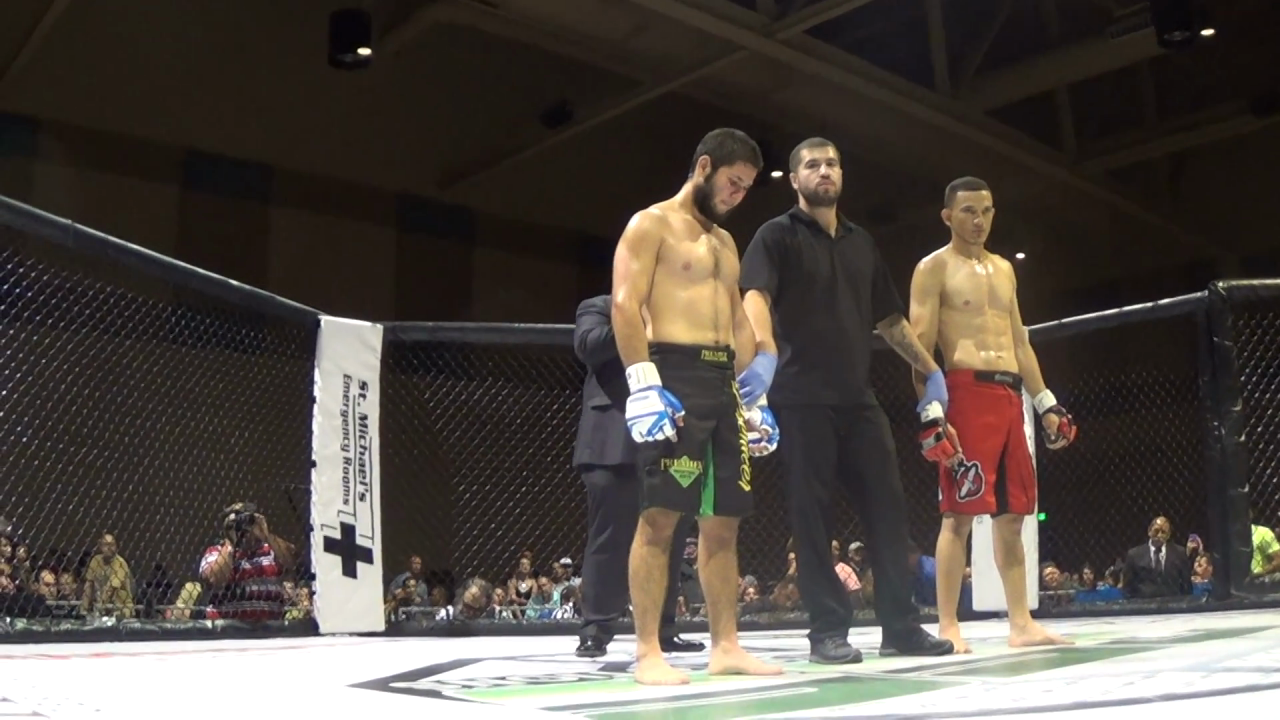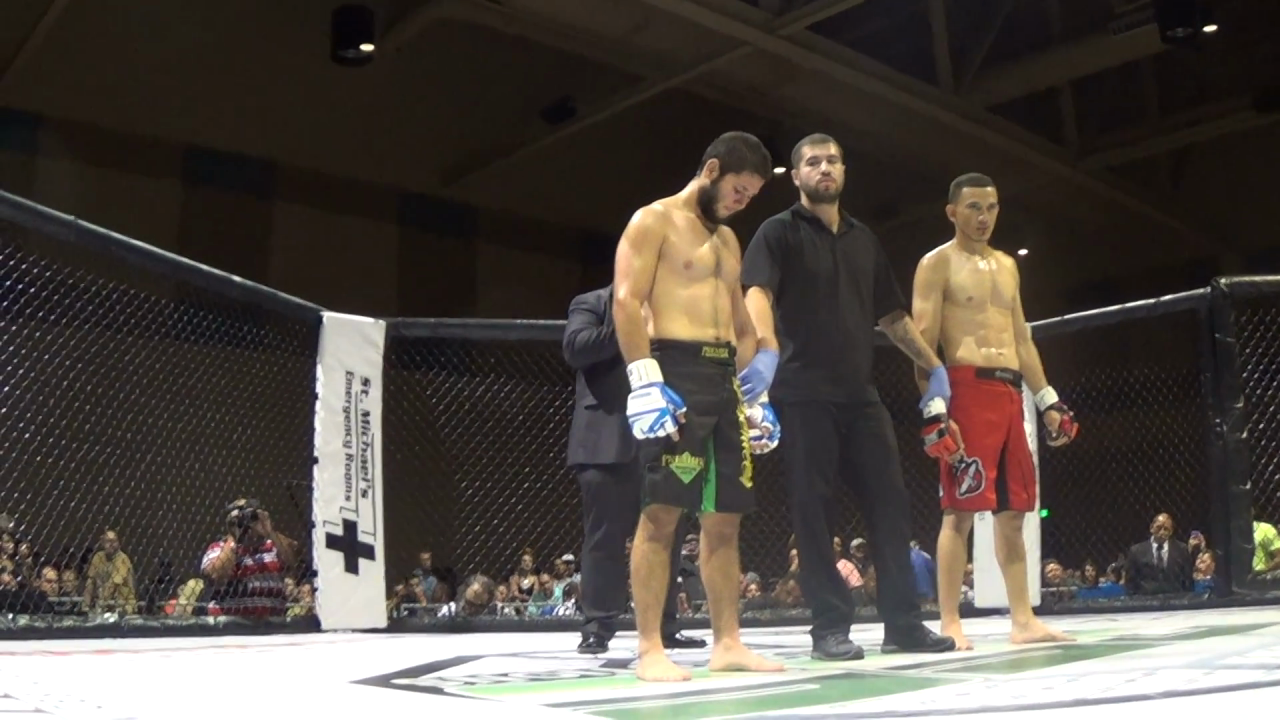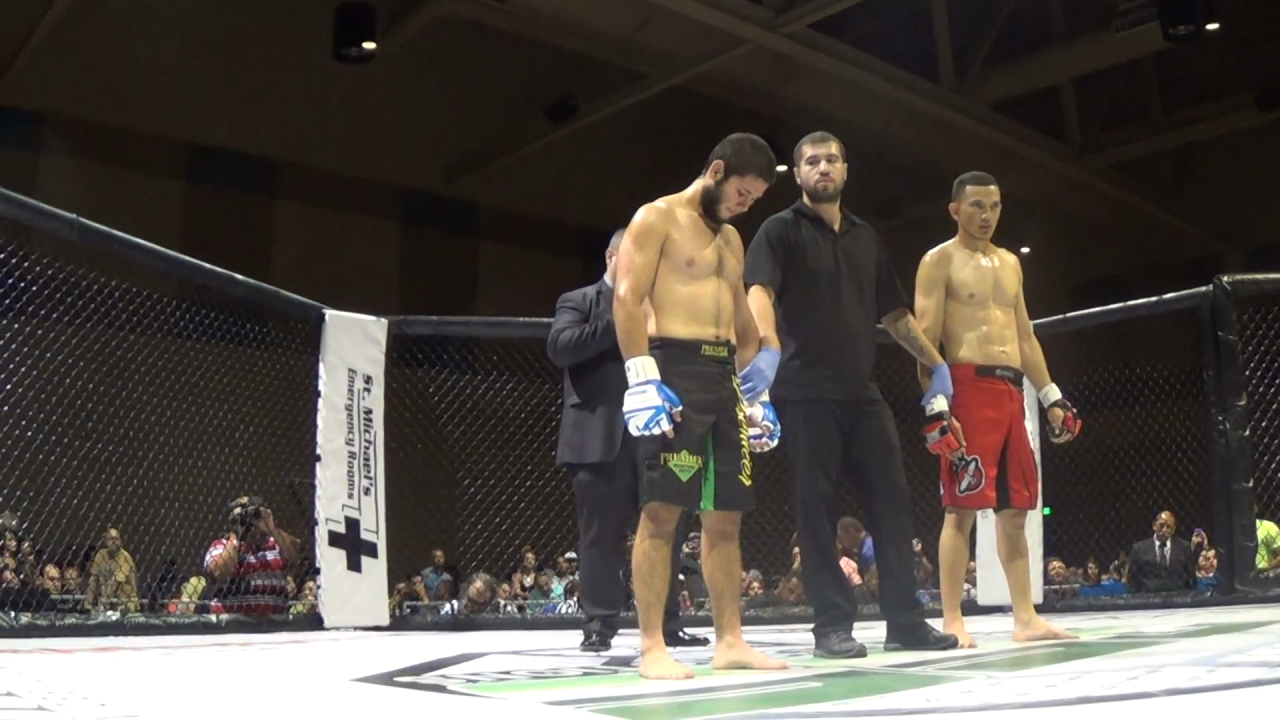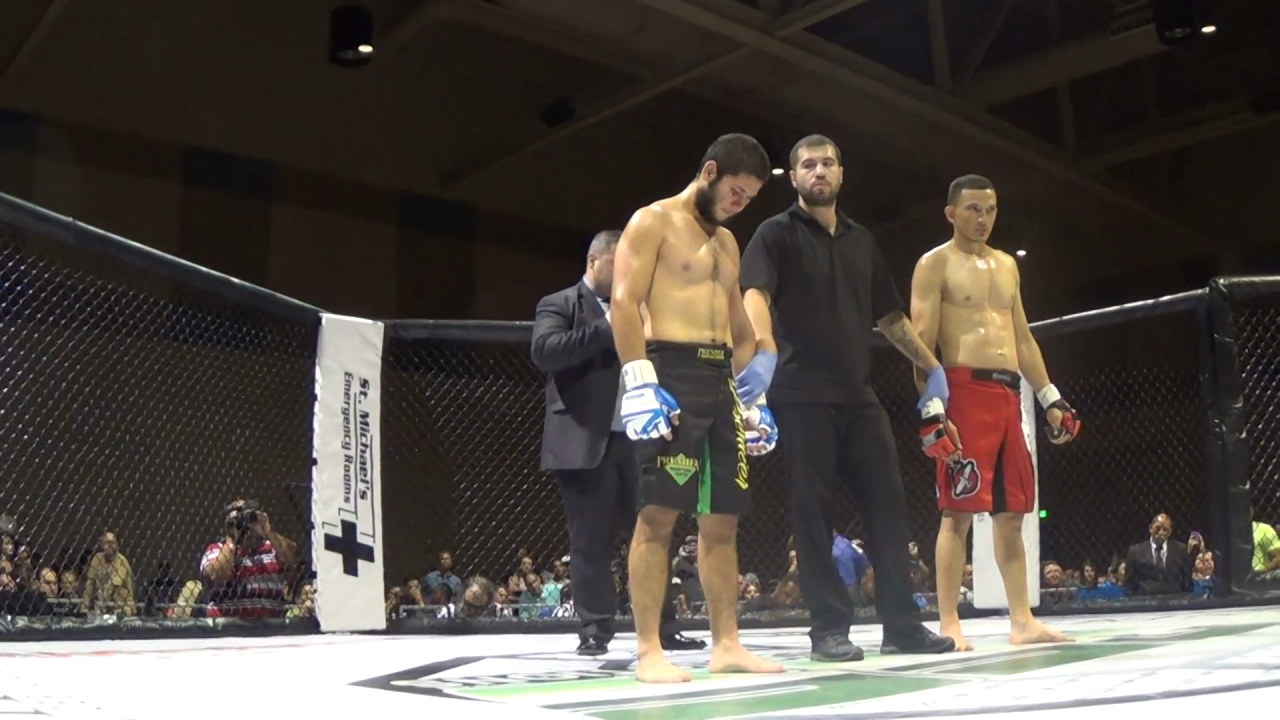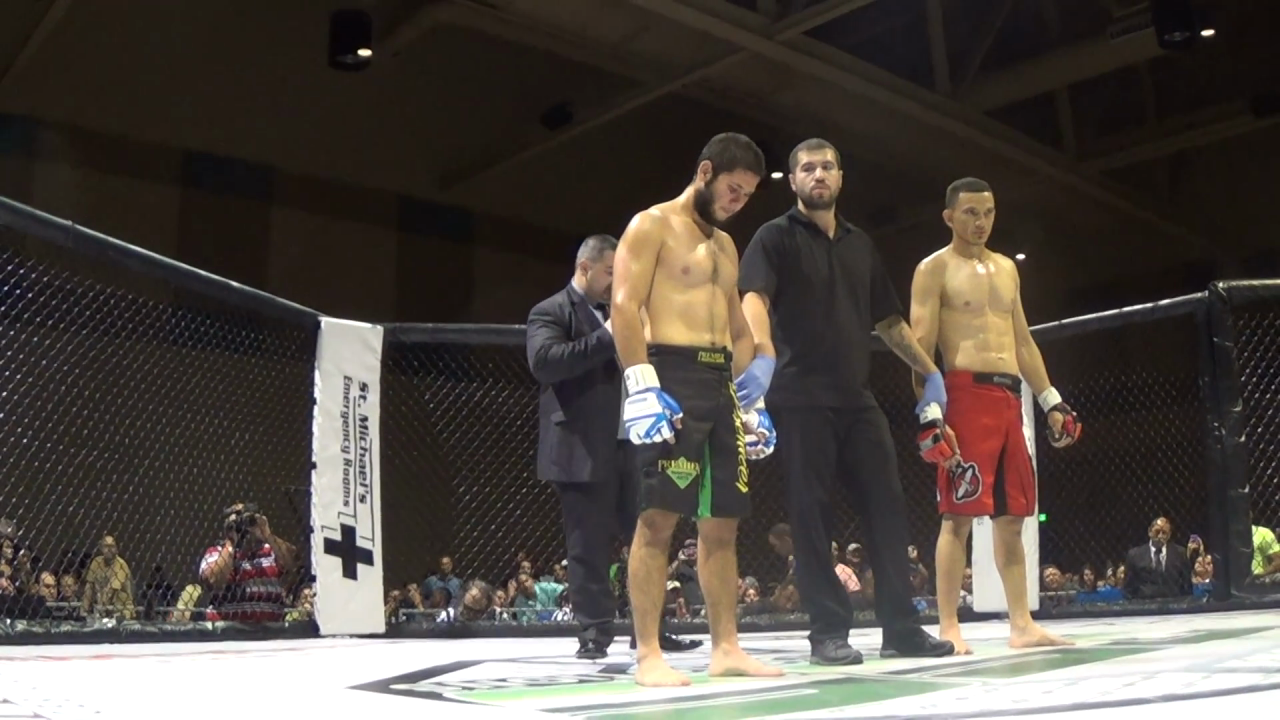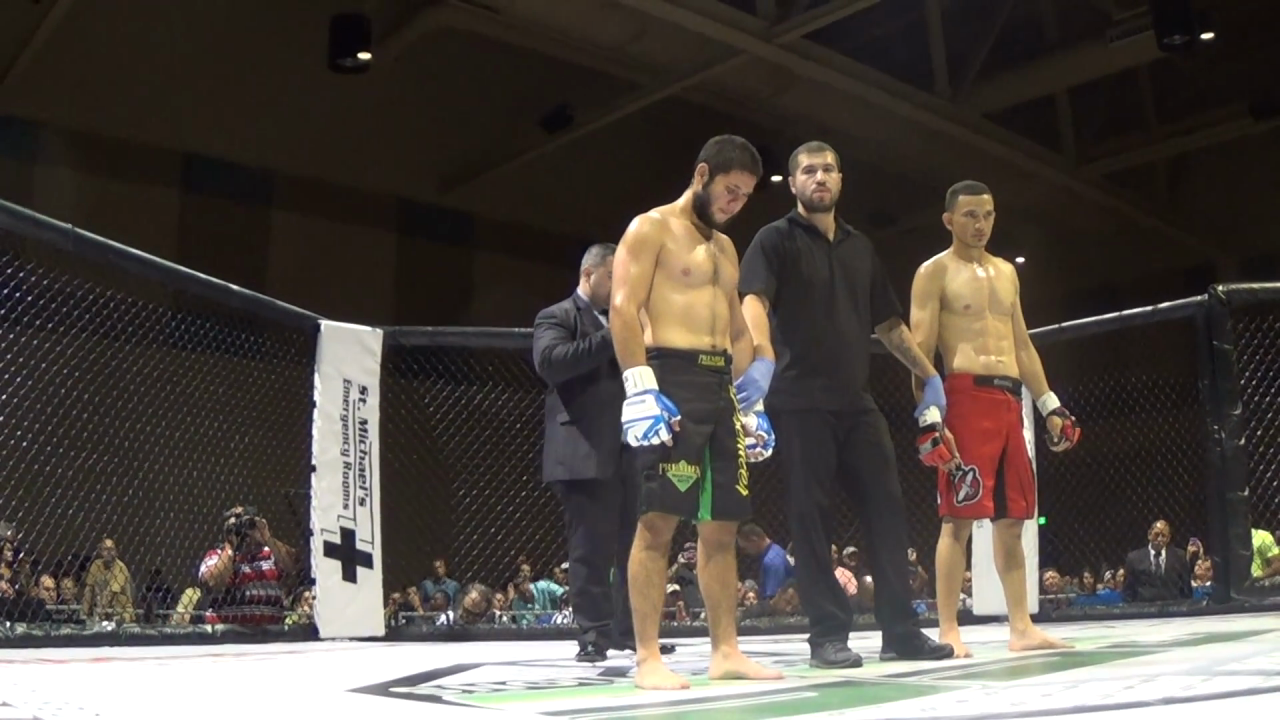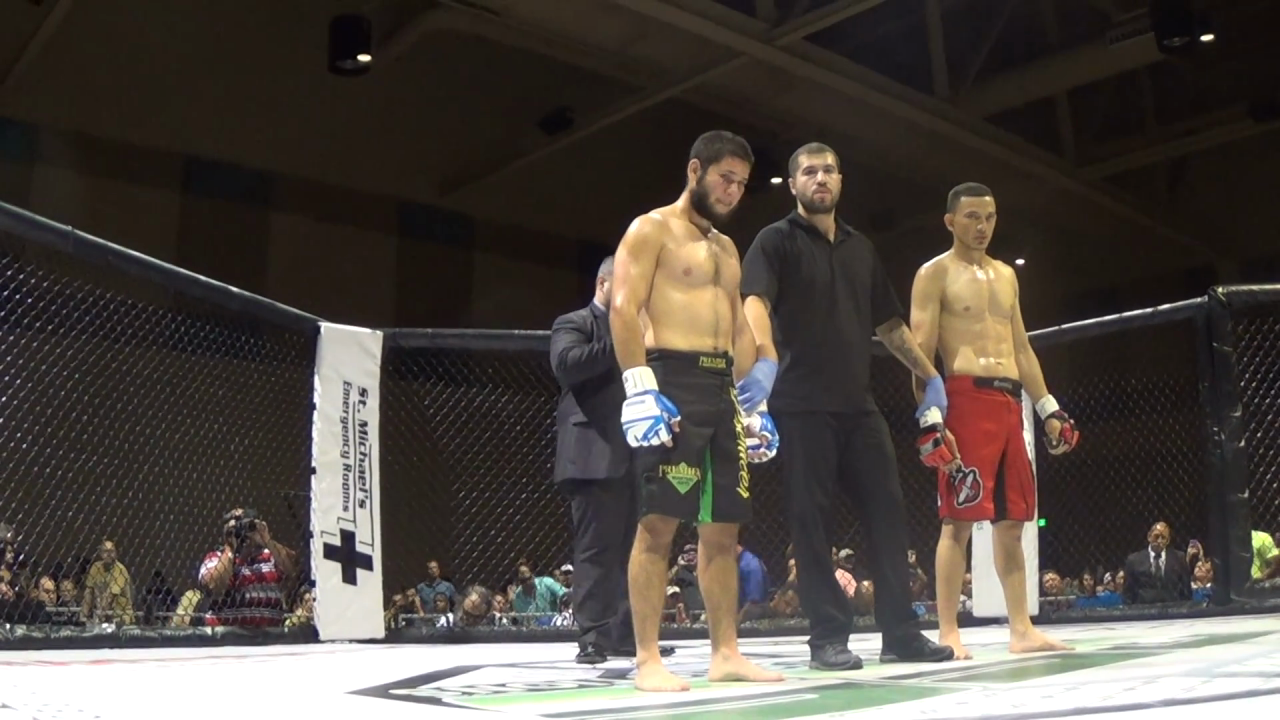
dt=0.3s
person 1, frame 1
left shoulder: (725, 243)
right shoulder: (651, 225)
right elbow: (625, 307)
right wrist: (644, 385)
left hip: (723, 384)
right hip: (674, 375)
left knee: (722, 521)
right knee: (660, 517)
left ankle: (725, 647)
right ankle: (648, 653)
person 1, frame 2
left shoulder: (727, 240)
right shoulder: (654, 221)
right elbow: (627, 302)
right wrist: (645, 381)
left hip: (724, 379)
right hip: (675, 372)
left knee: (724, 517)
right knee: (661, 513)
left ankle: (727, 643)
right ankle: (650, 649)
person 1, frame 3
left shoulder: (731, 239)
right shoulder: (657, 218)
right elbow: (627, 298)
right wrist: (643, 379)
left hip: (723, 377)
right hip: (674, 368)
left knee: (726, 515)
right knee: (661, 509)
left ankle: (730, 639)
right ankle: (652, 646)
person 1, frame 4
left shoulder: (727, 242)
right shoulder: (653, 222)
right elbow: (624, 302)
right wrist: (641, 383)
left hip: (720, 380)
right hip: (670, 373)
left knee: (722, 518)
right knee: (658, 514)
left ankle: (726, 644)
right ankle: (648, 651)
person 1, frame 5
left shoulder: (725, 245)
right shoulder: (652, 226)
right elbow: (624, 307)
right wrist: (643, 388)
left hip: (719, 384)
right hip: (671, 376)
left knee: (722, 522)
right knee: (658, 517)
left ankle: (725, 648)
right ankle: (648, 655)
person 1, frame 6
left shoulder: (725, 248)
right shoulder: (651, 228)
right elbow: (623, 309)
right wrist: (641, 389)
left hip: (719, 386)
right hip: (671, 379)
left knee: (722, 525)
right knee: (658, 521)
left ankle: (725, 650)
right ankle: (648, 658)
person 1, frame 7
left shoulder: (727, 249)
right shoulder: (651, 229)
right elbow: (623, 310)
right wrist: (640, 390)
left hip: (721, 388)
right hip: (672, 380)
left knee: (723, 527)
right knee: (659, 522)
left ankle: (726, 654)
right ankle: (648, 661)
person 2, frame 1
left shoulder: (861, 243)
right shoulder: (778, 235)
left elbow: (889, 319)
right elbow: (756, 296)
left wrist: (931, 370)
right wrist: (767, 354)
left hip: (858, 396)
right hip: (801, 395)
left knee: (888, 505)
right knee: (811, 512)
left ankle: (900, 625)
right ankle: (828, 630)
person 2, frame 2
left shoulder: (864, 239)
right shoulder: (780, 231)
left elbow: (892, 315)
right elbow: (758, 293)
left wrist: (934, 366)
right wrist: (767, 350)
left hip: (859, 392)
right hip: (803, 392)
left knee: (890, 502)
right knee: (812, 509)
left ankle: (902, 622)
right ankle: (830, 627)
person 2, frame 3
left shoulder: (866, 237)
right shoulder: (781, 230)
left elbow: (895, 312)
right elbow: (759, 291)
left wrist: (936, 363)
right wrist: (770, 349)
left hip: (862, 390)
right hip: (805, 389)
left knee: (892, 500)
right knee: (816, 507)
left ankle: (905, 620)
right ankle: (832, 624)
person 2, frame 4
left shoulder: (861, 240)
right shoulder: (777, 233)
left elbow: (890, 316)
right elbow: (755, 295)
left wrist: (933, 367)
right wrist: (765, 352)
left hip: (857, 393)
right hip: (801, 394)
left knee: (888, 503)
right knee: (812, 510)
left ankle: (901, 623)
right ankle: (829, 628)
person 2, frame 5
left shoulder: (860, 244)
right shoulder: (776, 237)
left elbow: (888, 320)
right elbow: (754, 298)
left wrist: (931, 371)
right wrist: (764, 356)
left hip: (856, 397)
right hip: (800, 397)
left knee: (888, 506)
right knee: (811, 513)
left ankle: (901, 627)
right ankle: (828, 632)
person 2, frame 6
left shoulder: (860, 247)
right shoulder: (776, 239)
left elbow: (888, 322)
right elbow: (754, 300)
left wrist: (930, 374)
right wrist: (763, 358)
left hip: (856, 400)
right hip: (800, 400)
left knee: (887, 509)
right knee: (810, 516)
left ankle: (900, 630)
right ankle: (828, 635)
person 2, frame 7
left shoulder: (860, 247)
right shoulder: (777, 241)
left elbow: (888, 323)
right elbow: (755, 302)
left wrist: (931, 376)
right wrist: (766, 359)
left hip: (857, 402)
right hip: (801, 403)
left knee: (888, 511)
right knee: (811, 519)
left ankle: (901, 632)
right ankle: (828, 637)
person 3, frame 1
left shoulder: (1003, 269)
right shoulder: (934, 268)
right elbow: (920, 346)
left wrist: (1046, 403)
right wrist: (930, 414)
left hip: (1010, 397)
right hip: (967, 393)
left knee: (1012, 516)
right knee: (959, 514)
left ankle: (1022, 623)
right ankle: (948, 627)
person 3, frame 2
left shoulder: (1006, 266)
right shoulder: (938, 264)
right elbow: (924, 342)
left wrist: (1048, 401)
right wrist: (933, 409)
left hip: (1010, 393)
right hip: (968, 390)
left knee: (1013, 512)
right knee: (960, 510)
left ankle: (1023, 620)
right ankle: (950, 623)
person 3, frame 3
left shoulder: (1010, 264)
right shoulder: (940, 261)
right elbow: (926, 340)
left wrist: (1052, 398)
right wrist: (936, 407)
left hip: (1011, 392)
right hip: (968, 388)
left knee: (1015, 510)
right knee: (962, 508)
left ankle: (1026, 618)
right ankle: (953, 621)
person 3, frame 4
left shoulder: (1007, 265)
right shoulder: (935, 264)
left elbow: (1023, 338)
right elbow: (922, 342)
left wrist: (1051, 399)
right wrist: (931, 409)
left hip: (1008, 394)
right hip: (965, 391)
left knee: (1012, 512)
right knee: (959, 511)
left ankle: (1023, 620)
right ankle: (949, 624)
person 3, frame 5
left shoulder: (1006, 268)
right shoulder: (934, 269)
left elbow: (1023, 341)
right elbow: (921, 348)
left wrist: (1052, 401)
right wrist: (930, 414)
left hip: (1009, 398)
right hip: (966, 395)
left knee: (1012, 516)
right knee: (959, 515)
left ankle: (1022, 625)
right ankle: (949, 628)
person 3, frame 6
left shoulder: (1006, 272)
right shoulder: (934, 273)
right elbow: (921, 351)
left wrist: (1051, 406)
right wrist: (929, 418)
left hip: (1010, 402)
right hip: (966, 398)
left knee: (1012, 520)
right knee: (959, 518)
left ankle: (1022, 627)
right ankle: (948, 631)
person 3, frame 7
left shoulder: (1005, 276)
right shoulder: (935, 274)
right elbow: (921, 353)
left wrist: (1049, 410)
right wrist: (930, 419)
left hip: (1010, 404)
right hip: (966, 400)
left knee: (1012, 522)
right knee: (958, 521)
left ankle: (1022, 630)
right ankle: (948, 633)
person 4, frame 1
right shoulder: (599, 308)
right elbow: (588, 346)
right hip: (615, 443)
right knee: (608, 538)
left ankle: (662, 630)
right ankle: (595, 631)
person 4, frame 2
right shoulder: (592, 304)
right elbow: (576, 347)
right hip: (610, 439)
right knee: (605, 536)
left ankle: (663, 627)
right ankle: (597, 627)
person 4, frame 3
right shoulder: (579, 302)
right elbow: (559, 347)
right wrist: (618, 322)
right hip: (601, 439)
right knee: (600, 536)
left ankle: (666, 624)
right ankle: (599, 625)
person 4, frame 4
right shoulder: (559, 305)
right elbow: (544, 352)
right wrist: (605, 327)
left hip: (637, 439)
right hip: (587, 443)
right knee: (590, 542)
left ankle: (662, 628)
right ankle: (595, 629)
person 4, frame 5
right shoulder: (550, 313)
right elbow: (543, 363)
right wrist: (606, 338)
left hip: (631, 444)
right hip: (584, 451)
right knee: (589, 547)
right ankle: (594, 633)
person 4, frame 6
right shoulder: (557, 318)
right elbow: (550, 362)
right wrist: (610, 339)
right hip: (586, 453)
left knee: (635, 544)
right knee: (590, 548)
left ankle: (627, 629)
right ankle: (593, 635)
person 4, frame 7
right shoulder: (574, 324)
right elbow: (565, 364)
left hip: (636, 457)
right hip: (596, 456)
left knee: (633, 549)
right knee: (596, 547)
left ankle: (625, 635)
right ankle: (593, 637)
